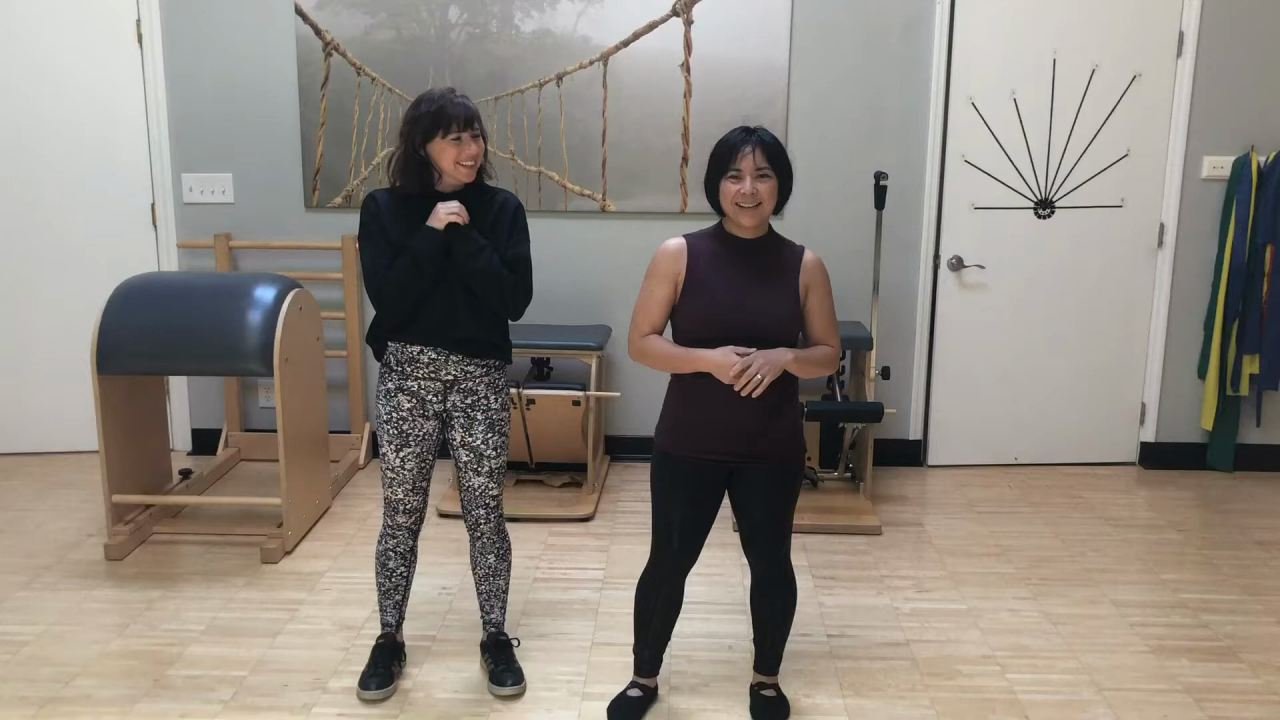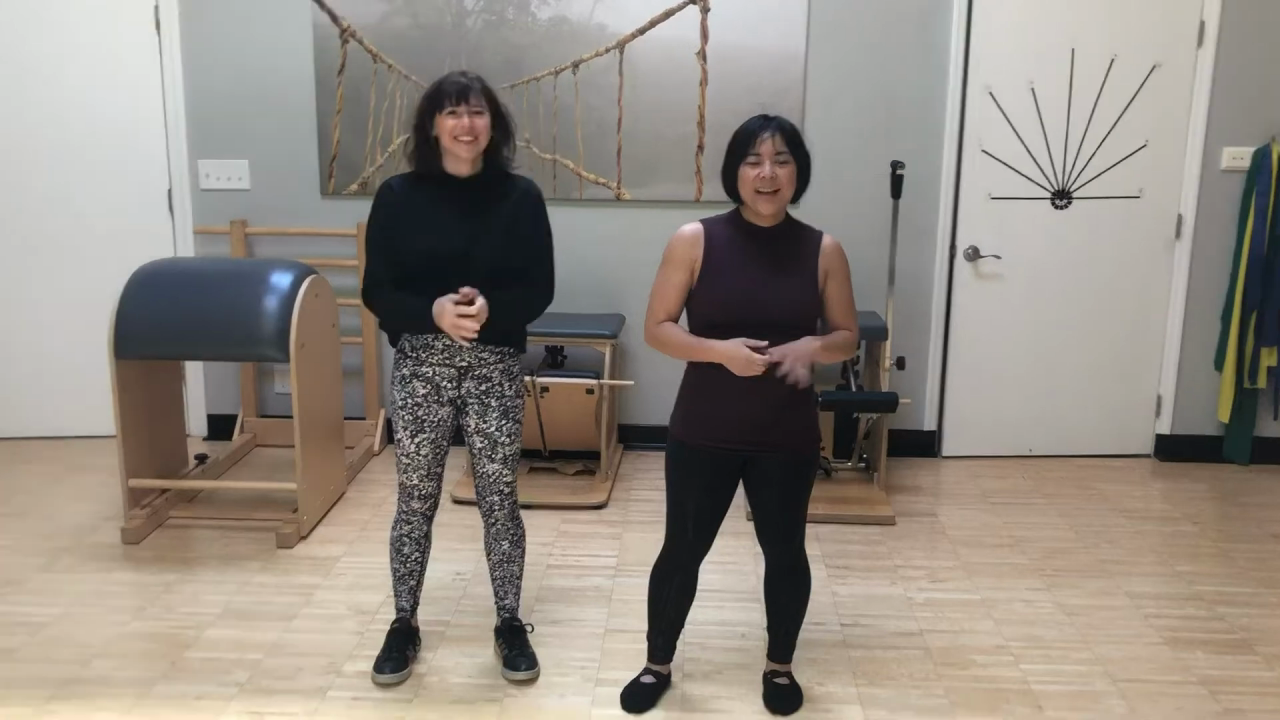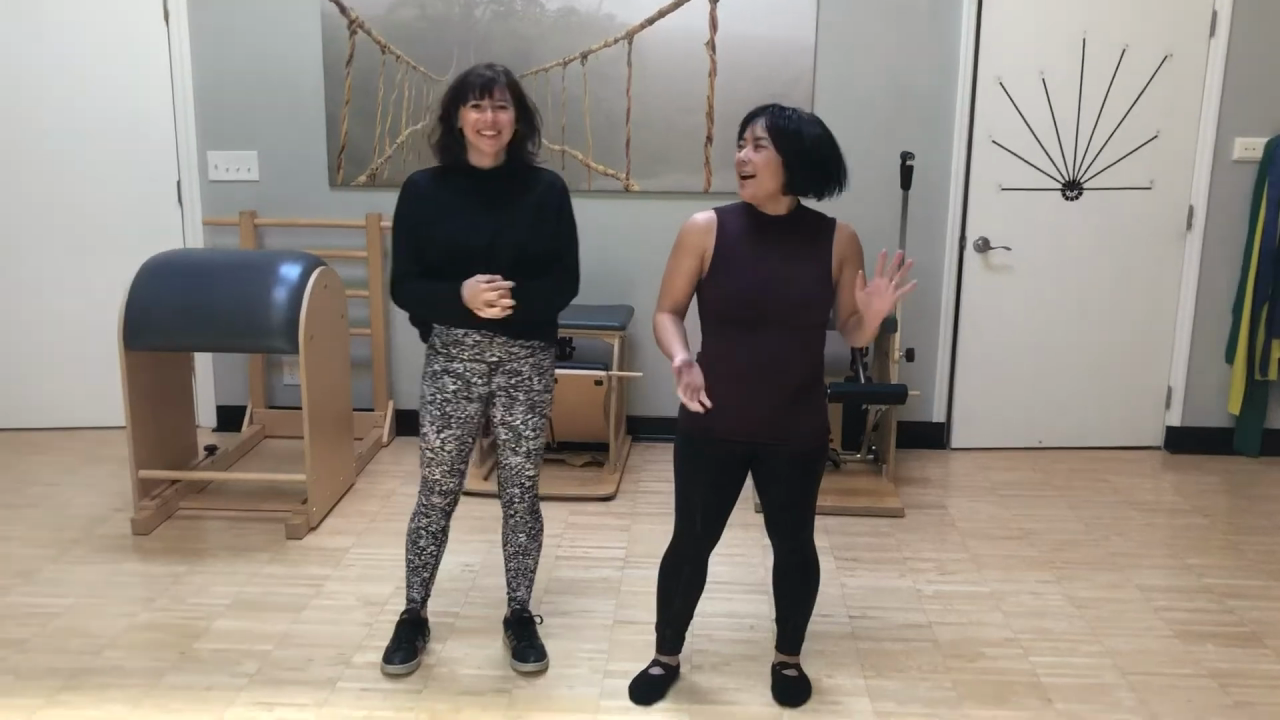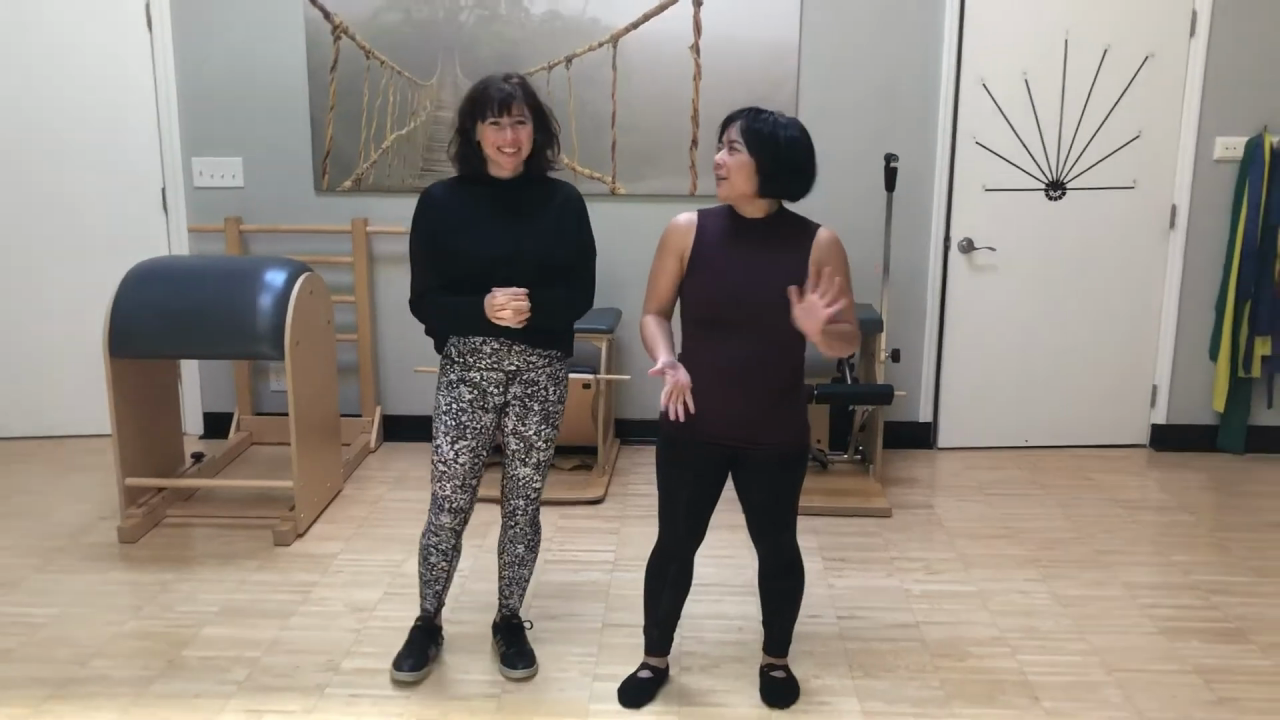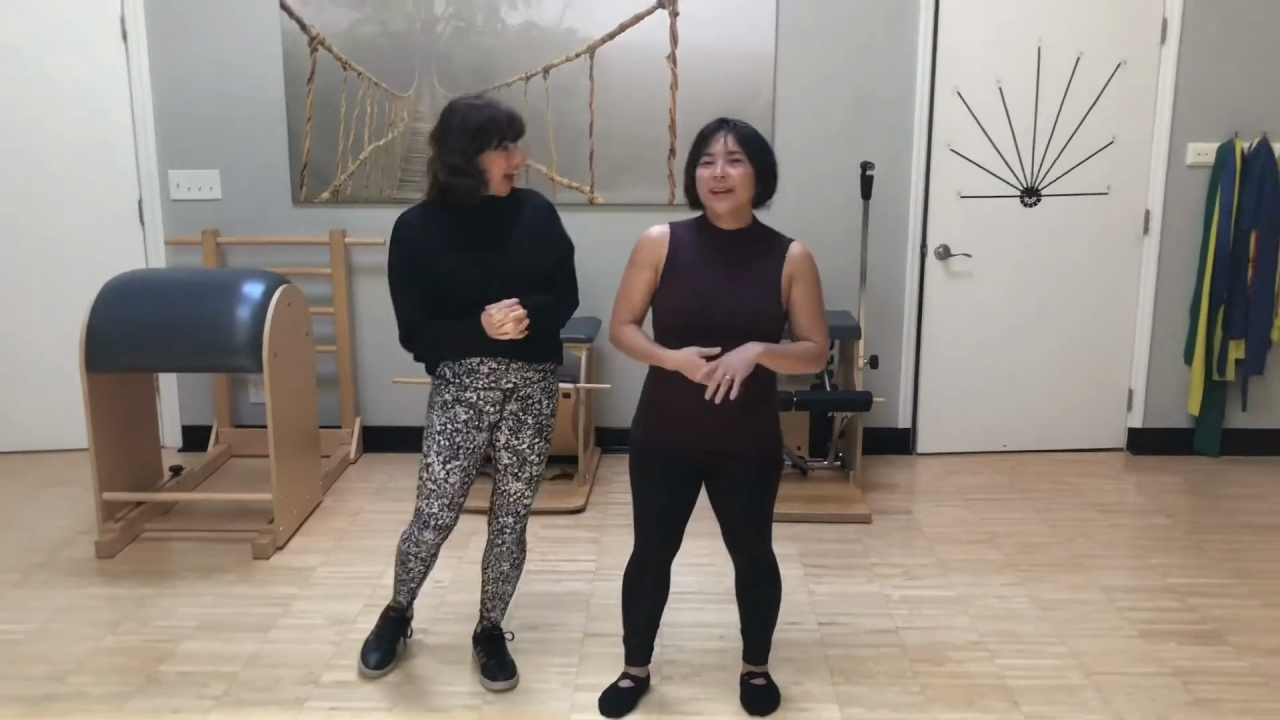
dt=0.4s
person 1, frame 1
left shoulder: (500, 208)
right shoulder: (384, 208)
left elbow: (515, 299)
right elbow: (387, 297)
left wrist: (463, 235)
right wrist: (433, 233)
left hip: (480, 377)
right hip: (406, 376)
left knee: (485, 512)
right knee: (401, 513)
left ankle: (496, 637)
right ankle: (389, 639)
person 1, frame 2
left shoulder: (520, 197)
right shoulder: (398, 196)
left elbow: (540, 290)
right elbow: (376, 292)
left wrist: (491, 308)
right wrist: (431, 313)
left hip: (496, 364)
right hip: (420, 363)
left knee: (499, 499)
right knee: (415, 500)
left ankle: (510, 624)
right ankle: (404, 624)
person 1, frame 3
left shoulder: (546, 190)
right shoulder: (424, 191)
left elbow: (565, 282)
right elbow: (404, 287)
left wrist: (516, 296)
right wrist: (461, 297)
left hip: (526, 360)
right hip: (452, 358)
left knee: (521, 492)
right knee: (437, 491)
left ankle: (519, 614)
right ankle: (414, 615)
person 1, frame 4
left shoulder: (562, 201)
right shoulder: (441, 201)
left elbow: (581, 294)
right elbow: (425, 301)
left wrist: (533, 305)
right wrist: (483, 309)
left hip: (541, 369)
right hip: (467, 368)
left knee: (523, 502)
right knee: (449, 502)
left ankle: (509, 619)
right ankle: (427, 624)
person 1, frame 5
left shoulder: (536, 213)
right shoulder: (418, 229)
left elbow: (565, 297)
right elbow: (415, 334)
left wrist: (526, 313)
right wrist: (481, 327)
left hip: (533, 385)
right hip: (461, 387)
left knee: (511, 516)
right knee: (434, 514)
left ankle: (490, 631)
right ankle: (397, 614)
person 2, frame 1
left shoulder: (803, 265)
right shoulder: (678, 255)
left elbow: (828, 354)
right elbow: (640, 343)
left wrist: (783, 358)
right wrist: (709, 359)
left hip: (772, 451)
right hip: (687, 447)
left knee: (771, 563)
right knee: (669, 563)
person 2, frame 2
left shoulder: (822, 251)
right shoulder: (695, 240)
left elbow: (846, 334)
right elbow: (657, 326)
left wrist: (812, 348)
right wrist: (717, 350)
left hip: (788, 438)
right hip: (703, 433)
left knee: (785, 551)
right knee: (683, 550)
left ankle: (779, 665)
right ankle: (657, 664)
person 2, frame 3
left shoulder: (836, 239)
right shoulder: (705, 229)
left elbow: (853, 333)
right elbow: (667, 310)
left wrist: (872, 314)
right wrist: (681, 358)
left hip: (797, 431)
right hip: (712, 426)
left knee: (793, 544)
right knee: (691, 542)
left ankle: (788, 657)
right ankle: (666, 656)
person 2, frame 4
left shoulder: (818, 243)
right shoulder: (687, 230)
left elbow: (847, 341)
right elbow: (653, 312)
left wrist: (816, 329)
right wrist: (666, 361)
left hip: (776, 434)
right hip: (692, 428)
left knee: (777, 547)
right knee: (675, 544)
left ankle: (775, 659)
right ankle: (654, 658)
person 2, frame 5
left shoulder: (790, 258)
right shoulder: (660, 243)
left elbow: (815, 351)
right elbow: (622, 328)
left wrist: (756, 353)
right wrist: (675, 359)
left hip: (749, 444)
right hip: (664, 438)
left knee: (753, 555)
right knee: (652, 553)
left ankle: (756, 667)
right ankle: (636, 667)
